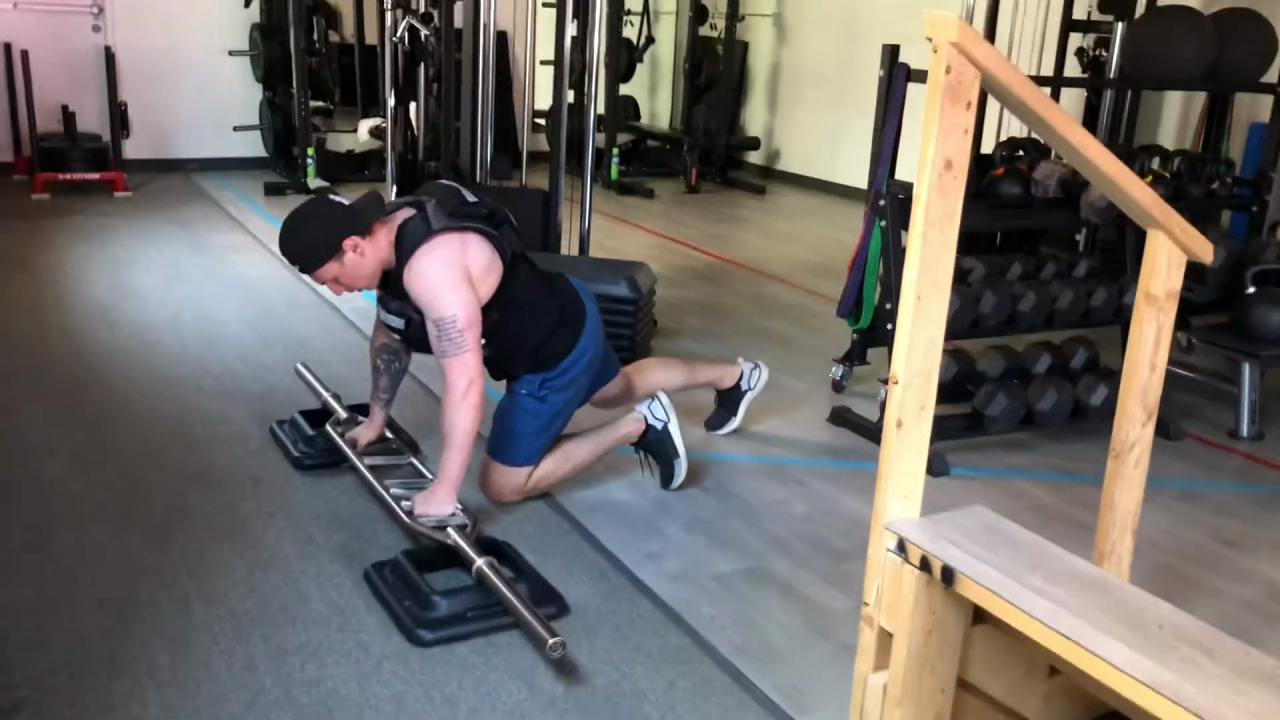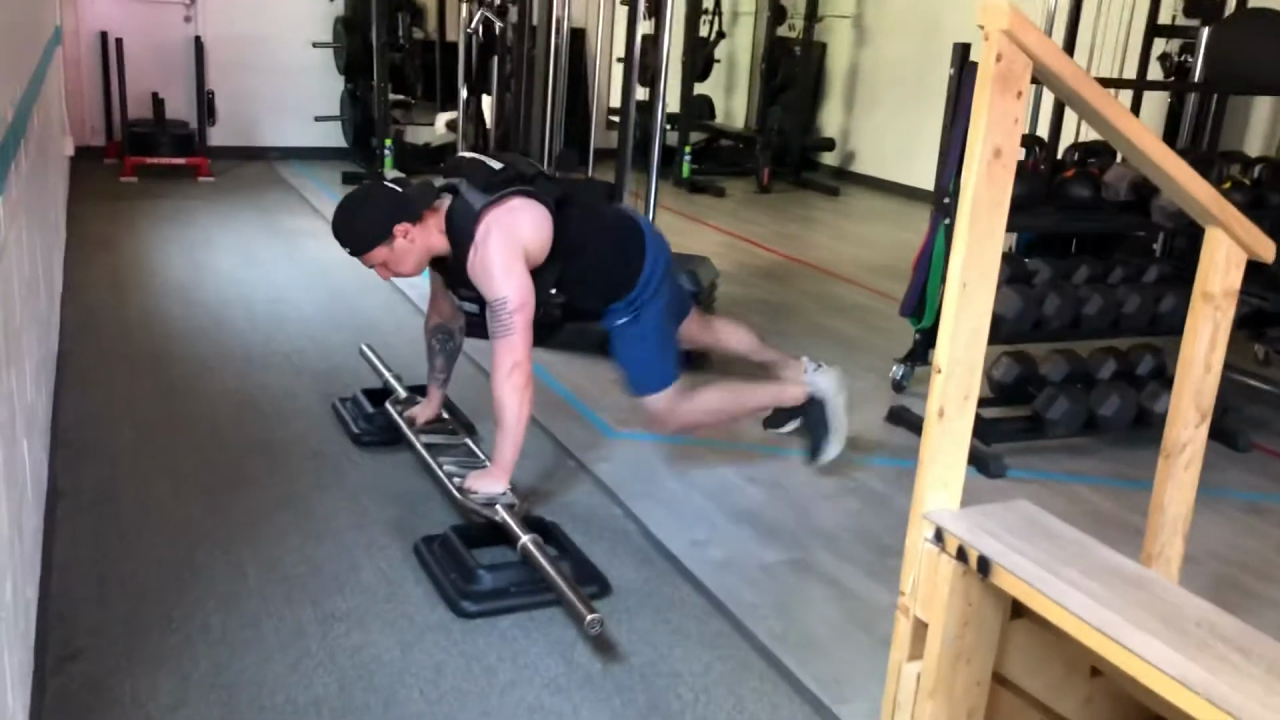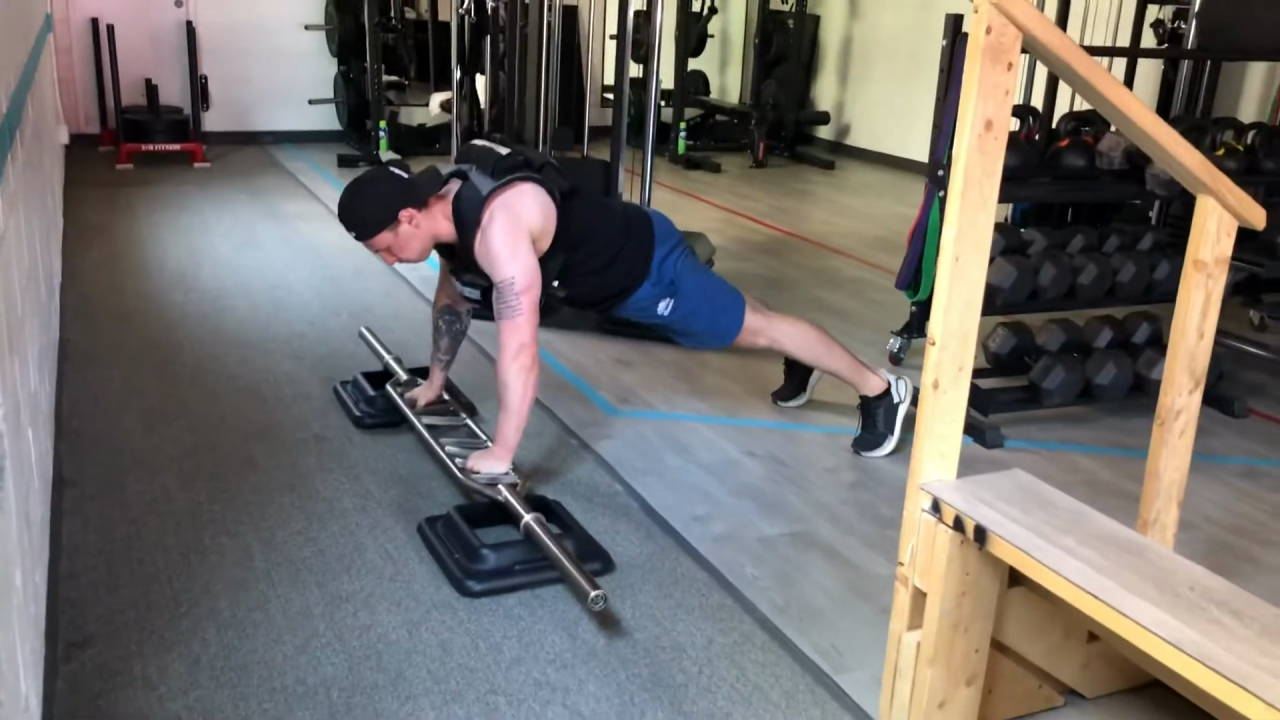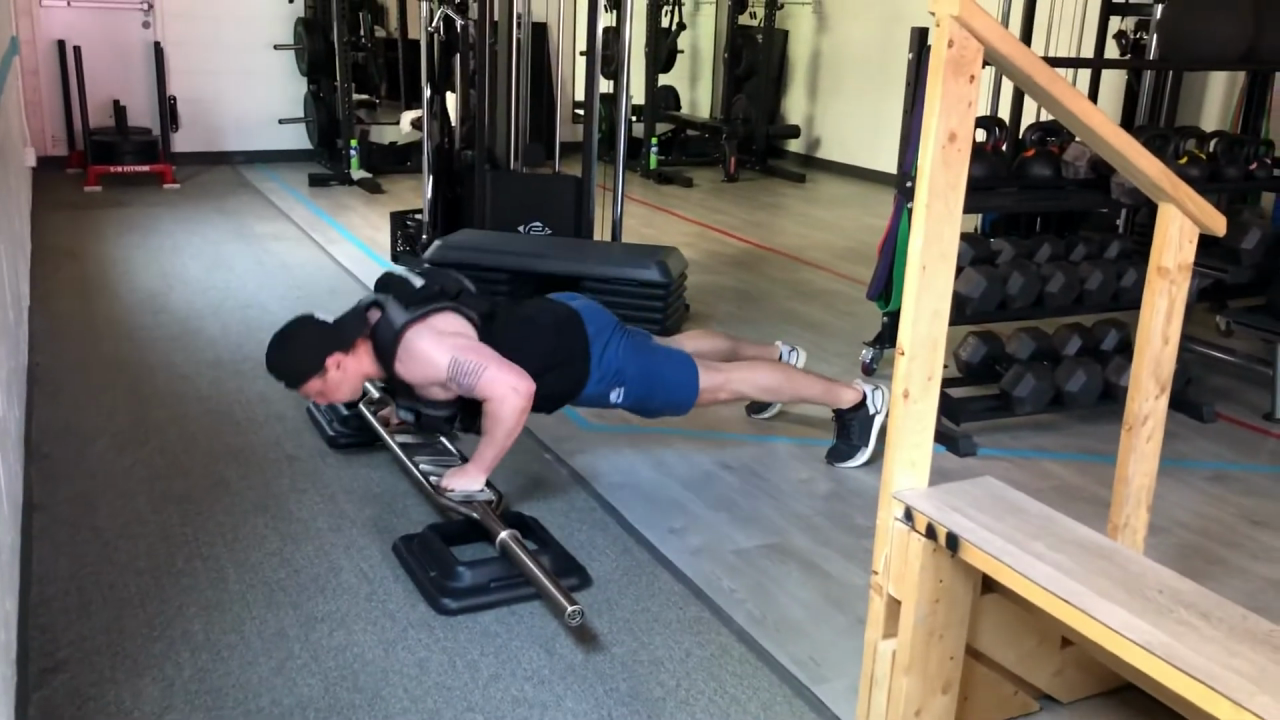
dt=0.7s
person 1, frame 1
left shoulder: (430, 264)
right shoulder: (392, 233)
left elbow: (466, 384)
right elbow: (391, 332)
left wrist: (443, 492)
right wrist: (376, 417)
left hip: (557, 348)
right hip: (561, 319)
left knee: (503, 485)
right knee: (618, 389)
left ankle: (639, 427)
right ankle: (734, 375)
person 1, frame 2
left shoulder: (489, 244)
right shoulder: (438, 220)
left elbow: (513, 367)
right elbow: (444, 315)
left wrist: (498, 474)
right wrist: (433, 398)
left hip: (628, 268)
right hip: (613, 249)
left knee: (667, 411)
right knee: (696, 331)
left ankle: (805, 393)
right ankle: (793, 368)
person 1, frame 3
left shoulder: (495, 228)
right shoulder: (446, 209)
left elbow: (519, 352)
right elbow: (452, 299)
left wrist: (501, 454)
right wrist: (435, 380)
left hip: (645, 263)
right hip: (614, 264)
left knee: (754, 327)
right knee: (727, 311)
left ankle: (880, 389)
right ankle: (801, 366)
person 1, frame 4
left shoulder: (413, 352)
right shoulder: (375, 323)
left elbow: (515, 390)
left wrist: (475, 471)
left hip: (590, 360)
right hip: (561, 321)
left knee: (714, 385)
right knee: (673, 349)
left ankle: (854, 399)
right ankle: (773, 352)
